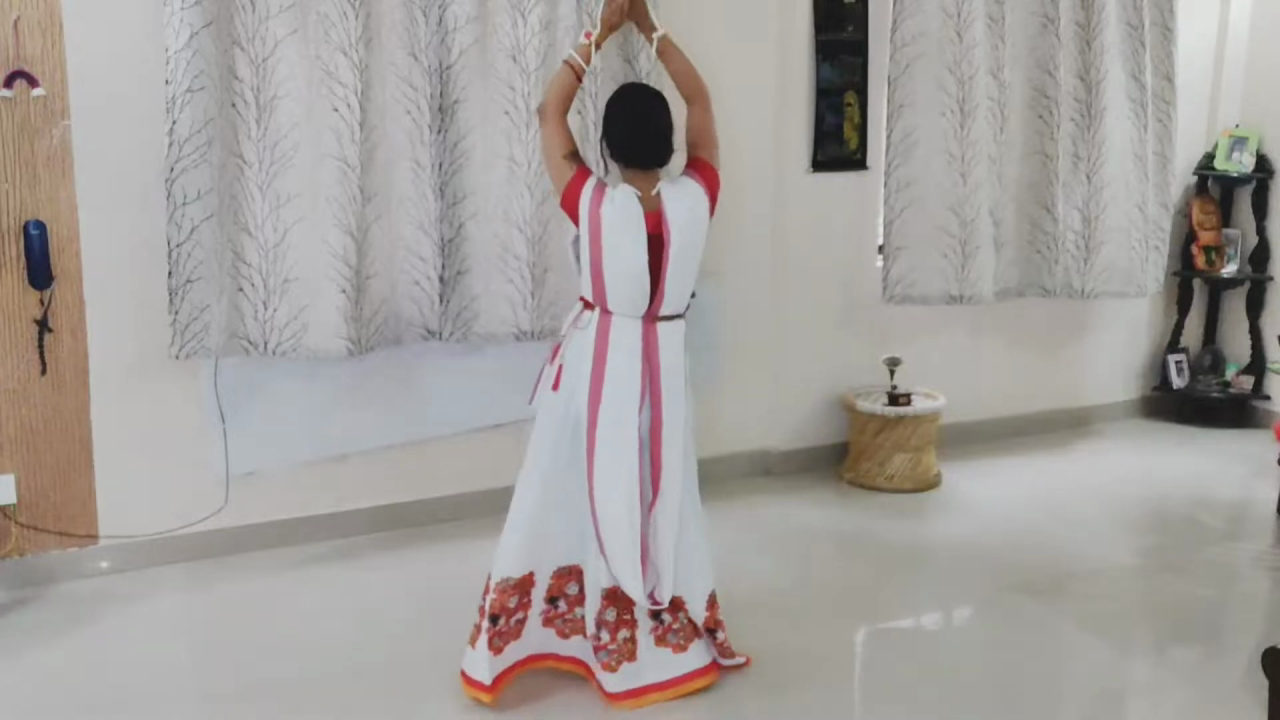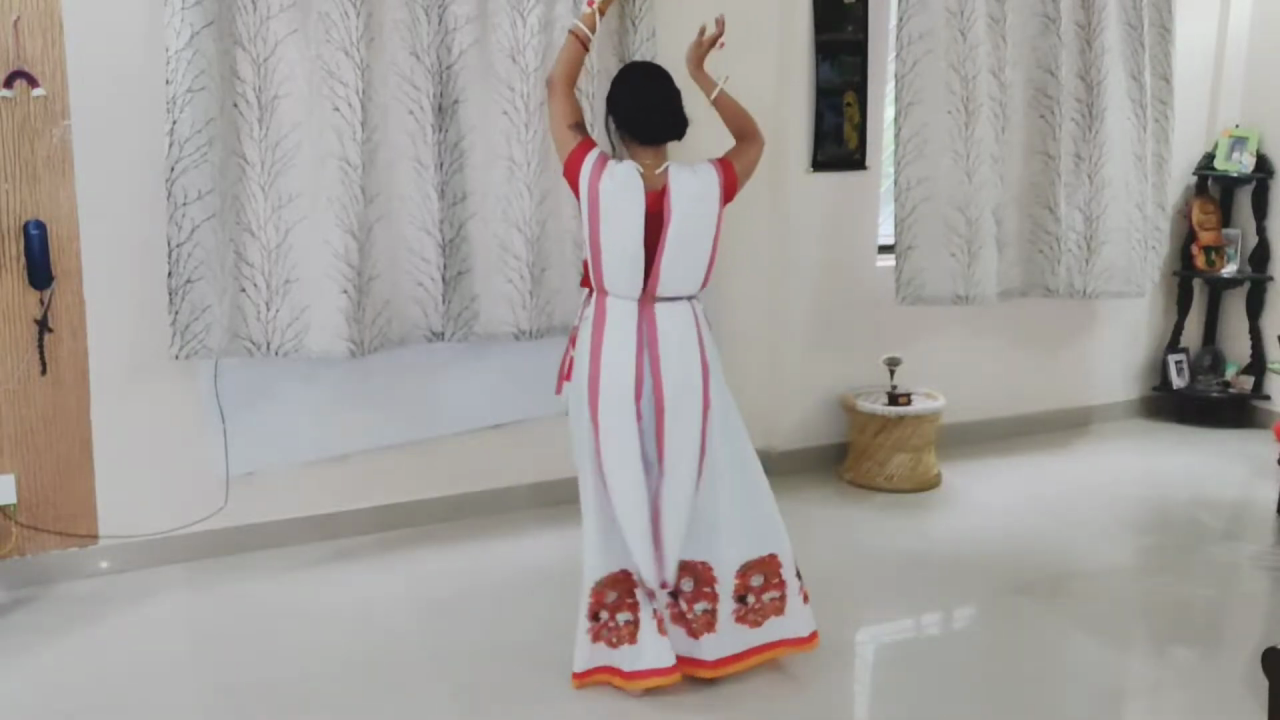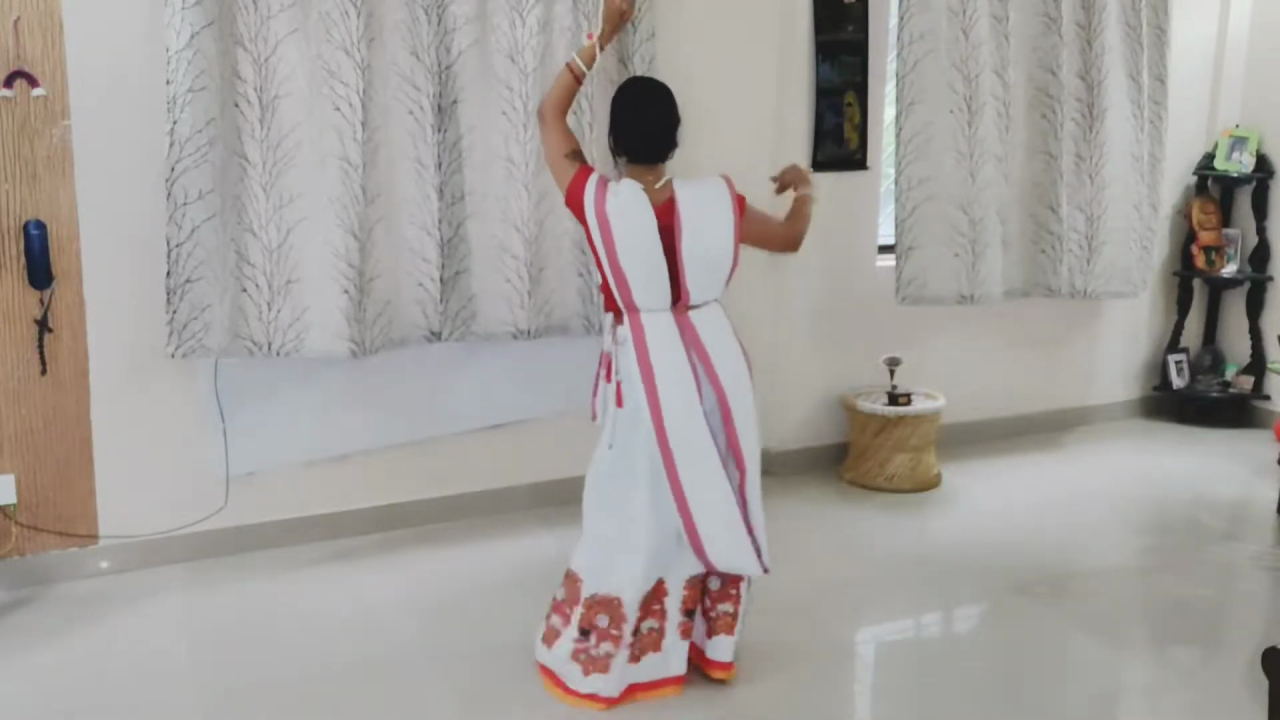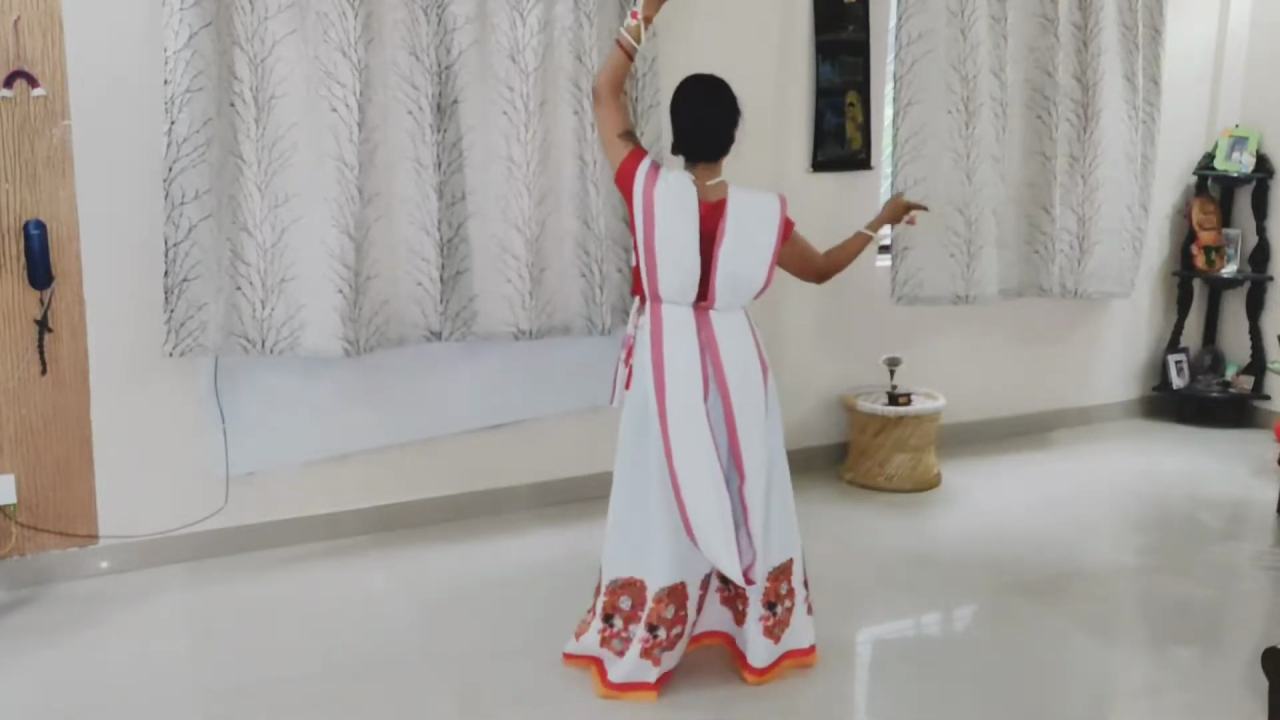
dt=1s
person 1, frame 1
left shoulder: (592, 202)
right shoulder: (695, 199)
left elbow: (550, 112)
right elbow: (700, 102)
left hip: (593, 366)
right hip: (659, 366)
left knee: (564, 506)
right knee: (657, 505)
left ankle: (507, 653)
right ankle: (676, 645)
person 1, frame 2
left shoulder: (594, 179)
right shoulder: (705, 186)
left elbow: (558, 89)
right elbow: (753, 141)
right wrist: (702, 77)
left hip: (609, 350)
right hip: (679, 348)
left knee: (620, 498)
right knee: (711, 484)
left ankle: (635, 646)
right ankle: (718, 632)
person 1, frame 3
left shoulder: (597, 202)
right shoulder: (713, 199)
left elbow: (550, 117)
right elbow: (787, 237)
right wrist: (803, 191)
left hip: (646, 366)
right hip: (713, 361)
left knee: (631, 509)
right knee: (715, 498)
left ankle: (612, 656)
right ankle: (717, 643)
person 1, frame 4
left shoulder: (647, 187)
right shoulder: (760, 213)
left elbow: (605, 97)
right elbow: (820, 270)
right wrist: (877, 225)
left hip: (662, 360)
right hip: (732, 359)
left knee: (659, 499)
right knee: (748, 493)
left ankle: (634, 653)
right ankle: (765, 642)
